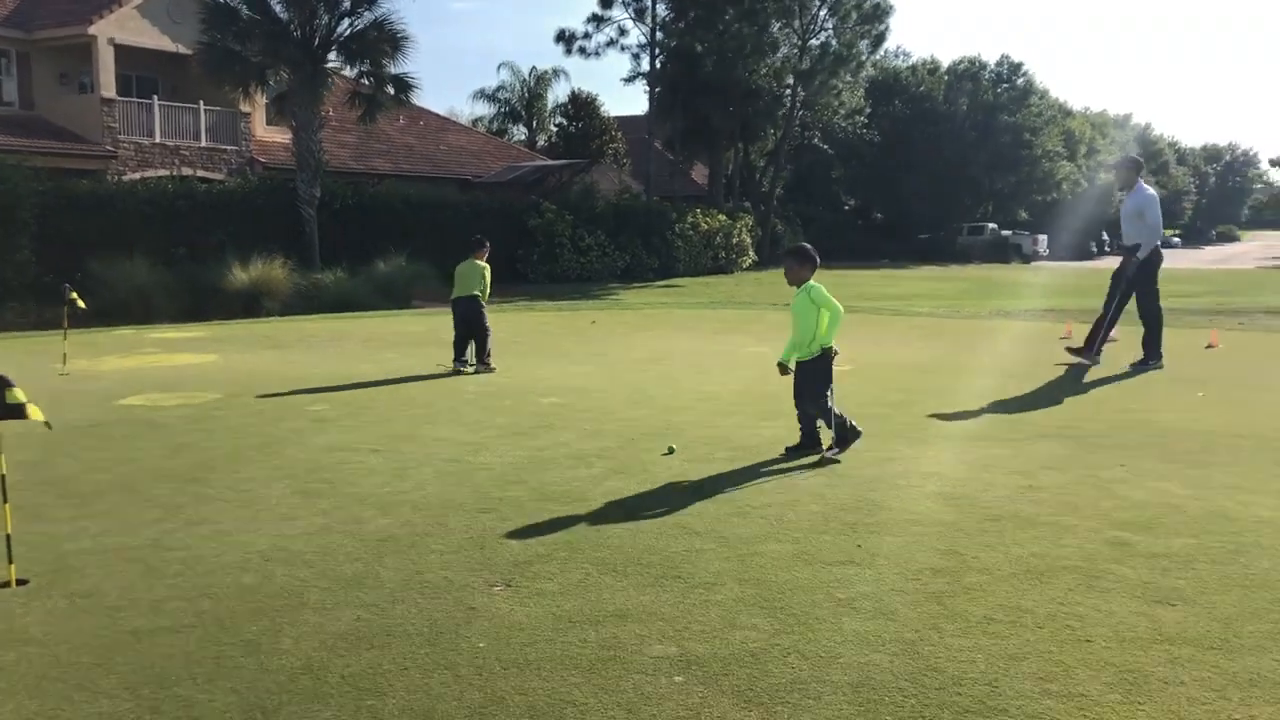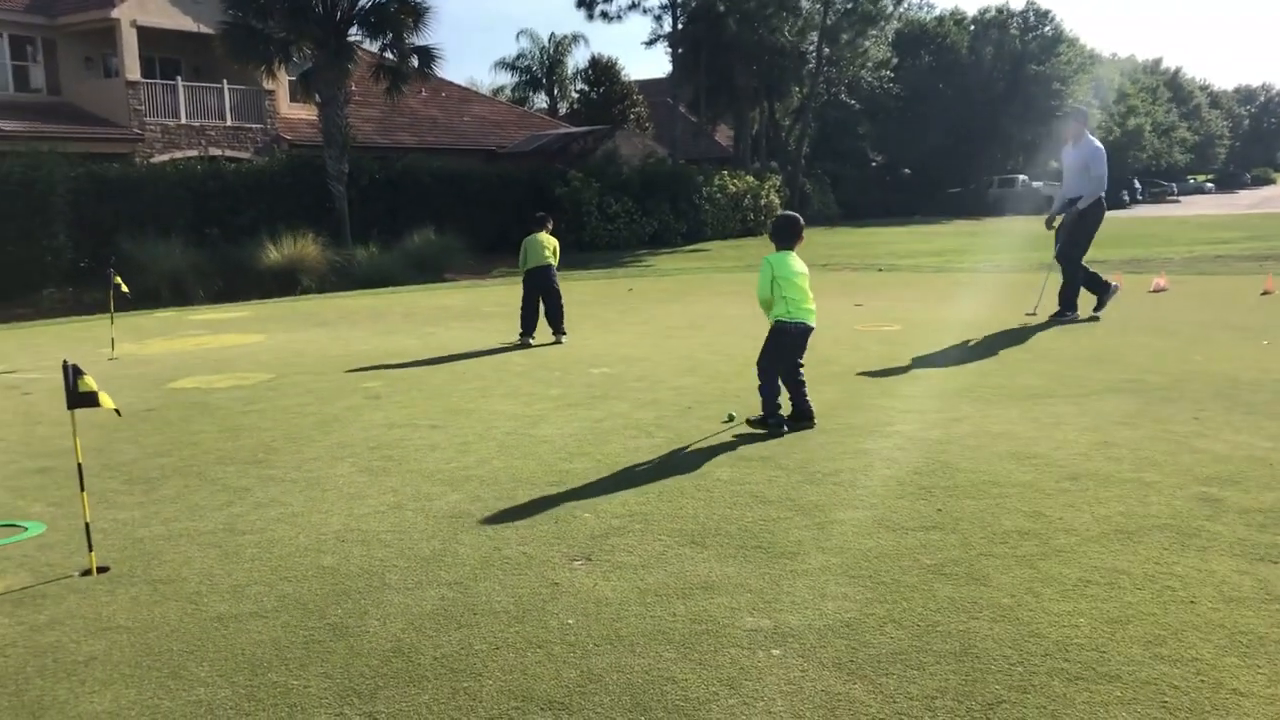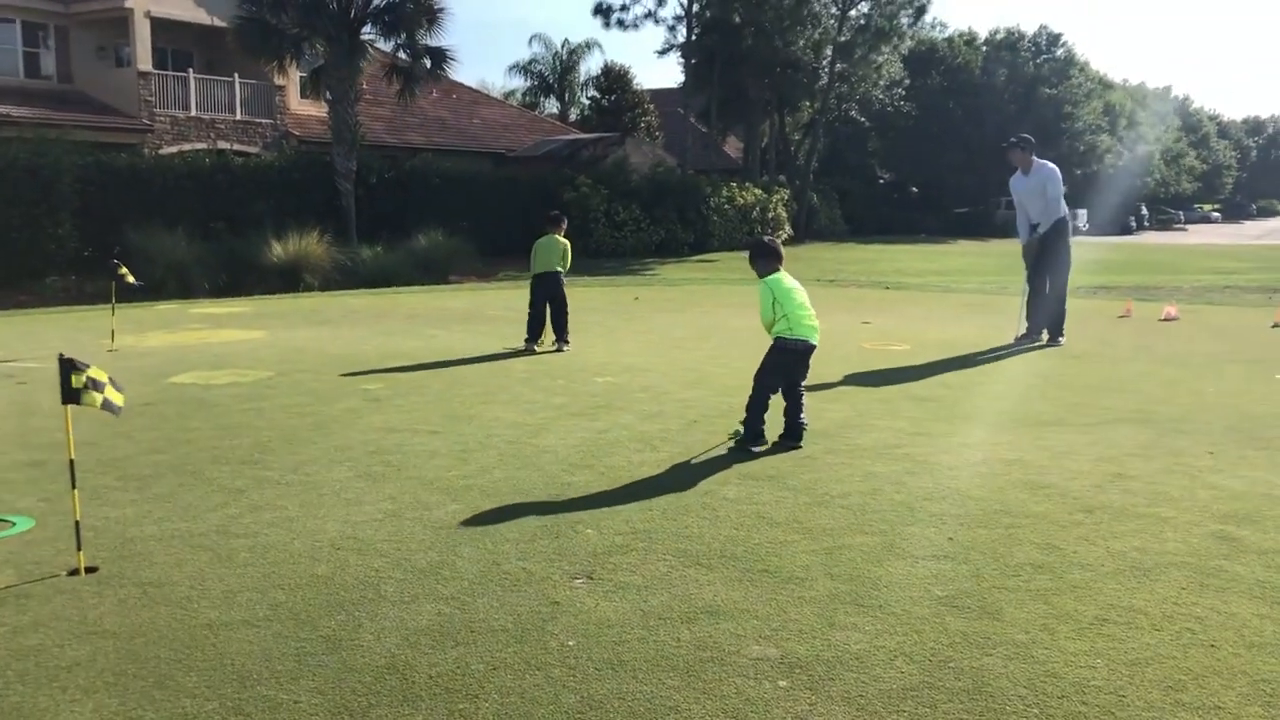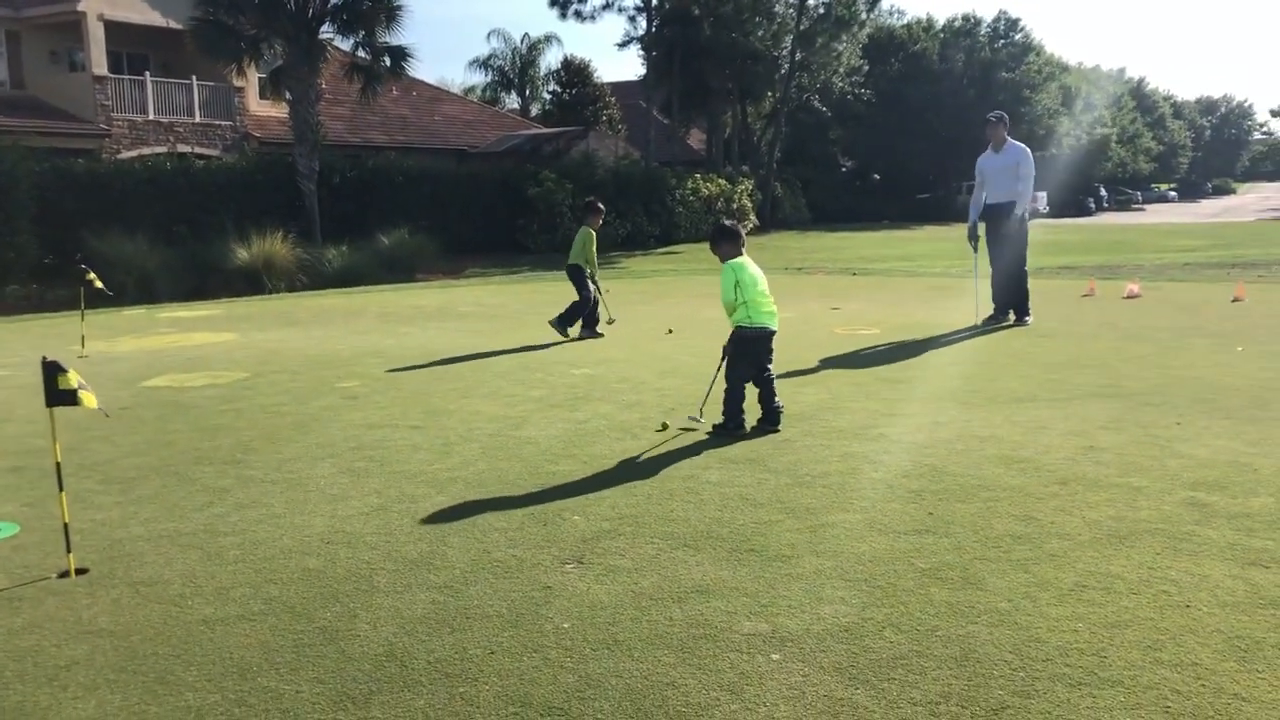
dt=1s
person 1, frame 1
left shoulder: (814, 290)
right shoulder: (798, 297)
left elbow: (837, 311)
left wrist: (827, 341)
right wrist: (784, 358)
left hip: (819, 355)
right hip: (802, 357)
left knee: (817, 401)
right knee: (802, 401)
left ankle: (846, 431)
right ankle: (809, 442)
person 1, frame 2
left shoulder: (770, 262)
right shoulder: (801, 265)
left elbow: (764, 296)
left wrist: (770, 313)
left hip: (785, 324)
right hip: (806, 323)
left knee: (767, 369)
right knee: (793, 369)
left ankle: (773, 419)
right ankle: (803, 414)
person 1, frame 3
left shoulder: (768, 283)
right shoulder: (794, 283)
left elbow: (767, 317)
left wrist: (774, 333)
left hip: (787, 341)
right hip: (808, 341)
left knee: (763, 384)
right knee: (794, 388)
left ankle: (753, 434)
right ankle: (793, 434)
person 1, frame 4
left shoulder: (730, 267)
right shoulder: (753, 267)
left elbow: (729, 301)
left wrist: (733, 318)
right wrist: (732, 339)
left hip: (748, 329)
right hip: (768, 326)
left knee: (735, 377)
right knee: (763, 374)
left ankle: (733, 423)
right ankle: (771, 418)
person 2, frame 1
left shoulder: (1147, 195)
right shoulder: (1129, 195)
left elbow: (1156, 231)
left wrist: (1137, 258)
left hip: (1146, 256)
right hip: (1132, 256)
left knee: (1148, 306)
right knee: (1113, 302)
left ankle: (1153, 357)
right ankle: (1092, 350)
person 2, frame 2
left shoulder: (1094, 148)
right shoulder: (1068, 149)
left elbow: (1099, 185)
left wrist: (1076, 209)
right wrist: (1054, 212)
left hip: (1090, 207)
right hip: (1074, 208)
left knee: (1072, 256)
right knee: (1061, 253)
left ankle: (1068, 307)
right ankle: (1103, 288)
person 2, frame 3
left shoulder: (1049, 171)
right shoulder: (1015, 181)
left elbow: (1054, 206)
right elbow: (1021, 213)
left wrist: (1037, 236)
right wrist: (1025, 242)
left hip: (1057, 226)
right hip: (1035, 230)
left knee: (1057, 281)
right knee: (1035, 282)
left ankle: (1056, 331)
right ankle: (1035, 329)
person 2, frame 4
left shoulder: (1020, 152)
right shoulder: (983, 159)
left elbow: (1027, 186)
right elbow: (978, 191)
left wrist: (1017, 214)
right wrist: (972, 222)
left hip: (1014, 212)
right hip: (992, 212)
left knee: (1016, 264)
right knee: (997, 265)
left ankle: (1022, 312)
right ankle: (1001, 310)
